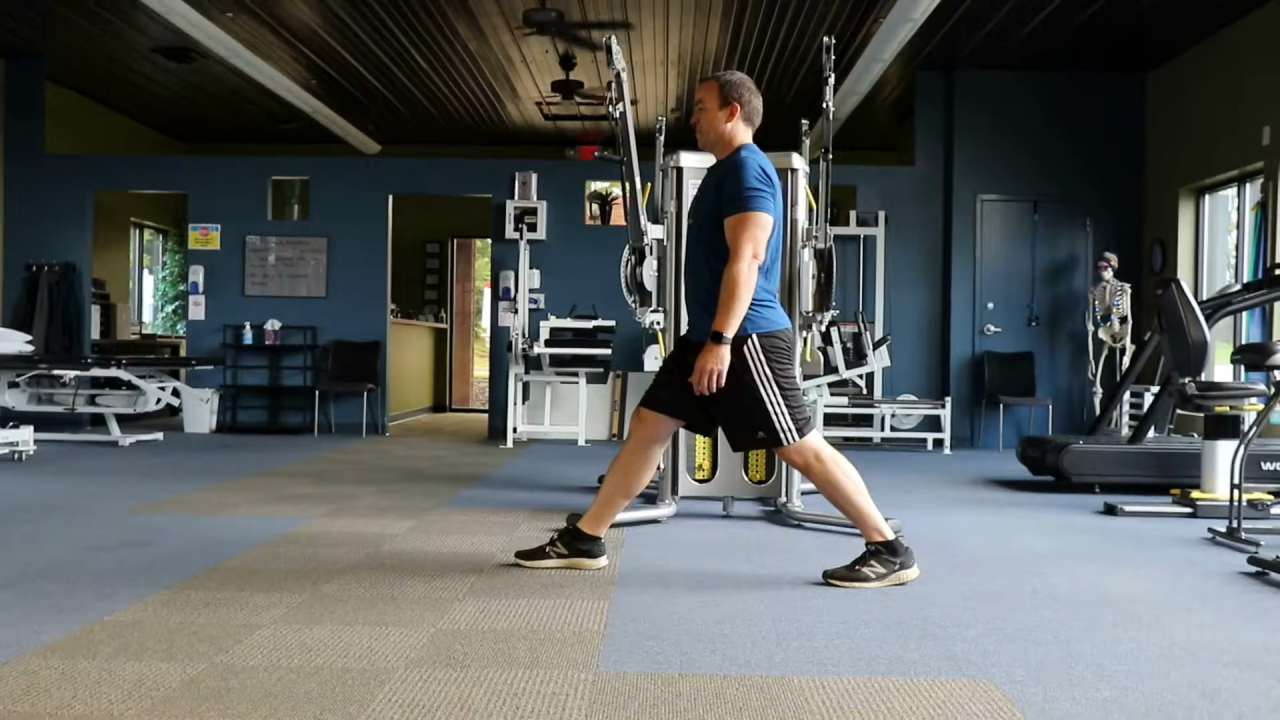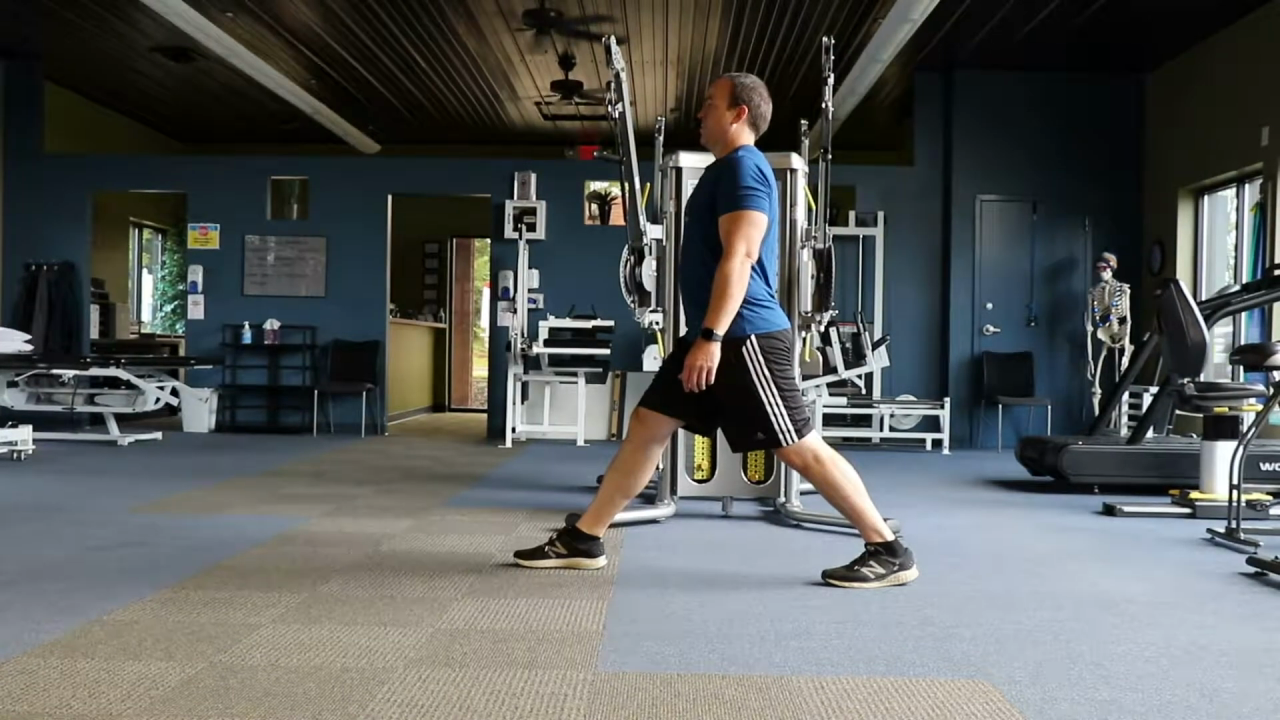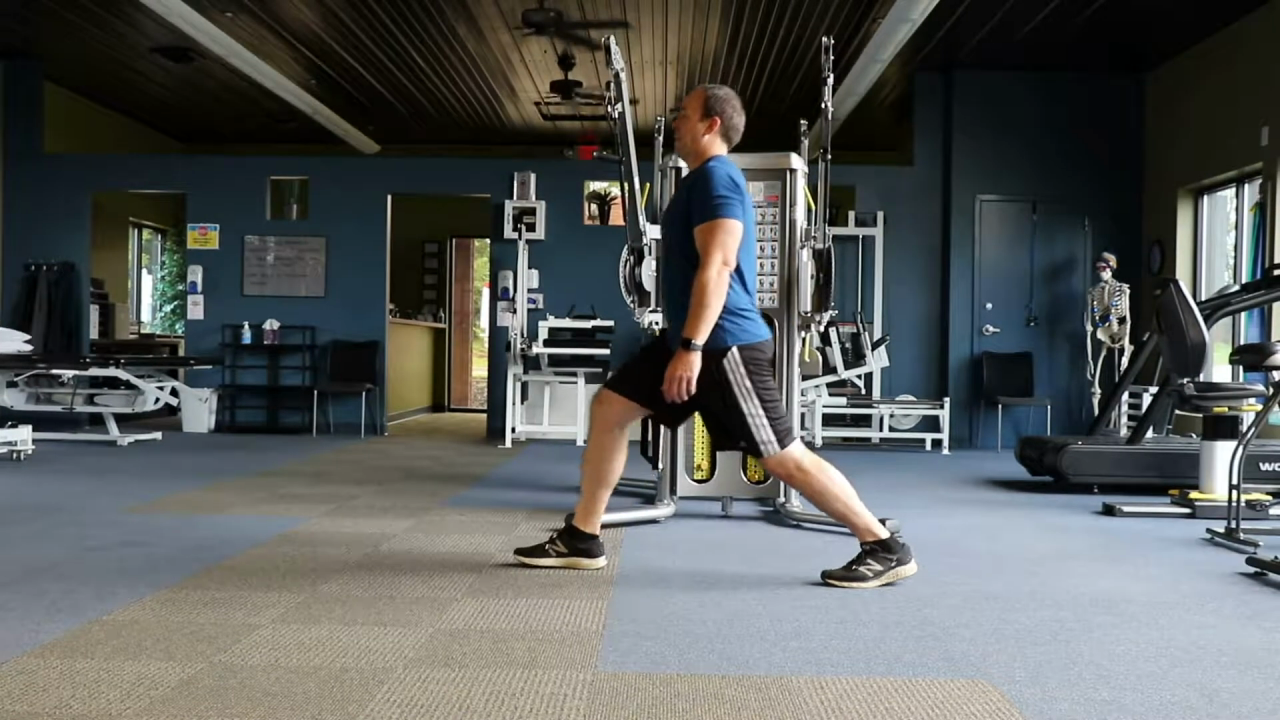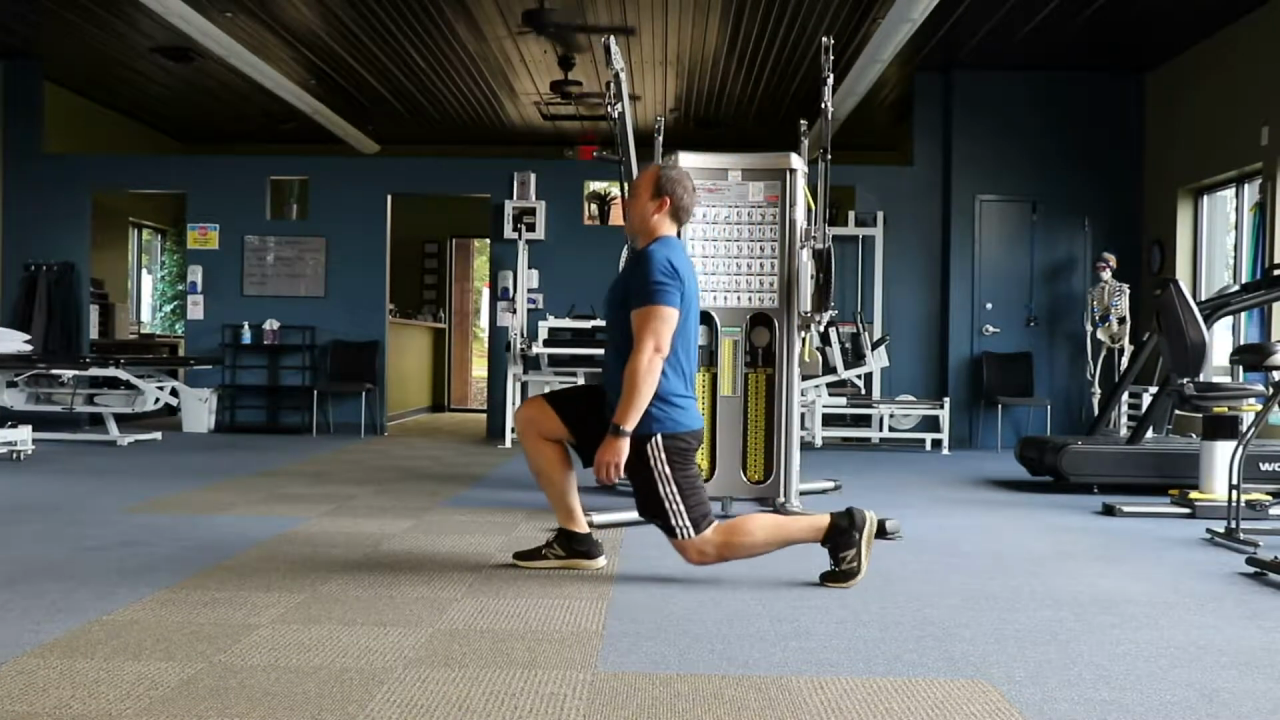
dt=0.7s
person 1, frame 1
left shoulder: (746, 167)
right shoulder: (727, 171)
left elbow: (747, 259)
left wrist: (721, 341)
left hip: (745, 338)
right hip: (710, 334)
left knee: (799, 447)
right knee: (647, 426)
left ankle: (889, 550)
right ankle: (583, 541)
person 1, frame 2
left shoulder: (743, 167)
right shoulder: (728, 170)
left elbow: (739, 257)
left wrist: (711, 337)
left hip: (744, 336)
right hip: (716, 335)
left knee: (798, 447)
right knee: (646, 426)
left ankle: (889, 550)
right ankle: (582, 539)
person 1, frame 3
left shoulder: (715, 176)
right shoulder: (704, 180)
left elbow: (717, 267)
left wrist: (690, 349)
left hip: (726, 345)
right hip: (697, 340)
left knee: (777, 455)
right knee: (607, 409)
left ankle: (885, 547)
right ankle: (581, 539)
person 1, frame 4
left shoulder: (655, 259)
right shoulder: (662, 257)
left elbow: (651, 351)
left wrist: (619, 432)
left hip: (657, 422)
right hip: (642, 410)
left knee: (702, 546)
right knee: (531, 418)
left ankle: (840, 527)
right ankle: (577, 540)
